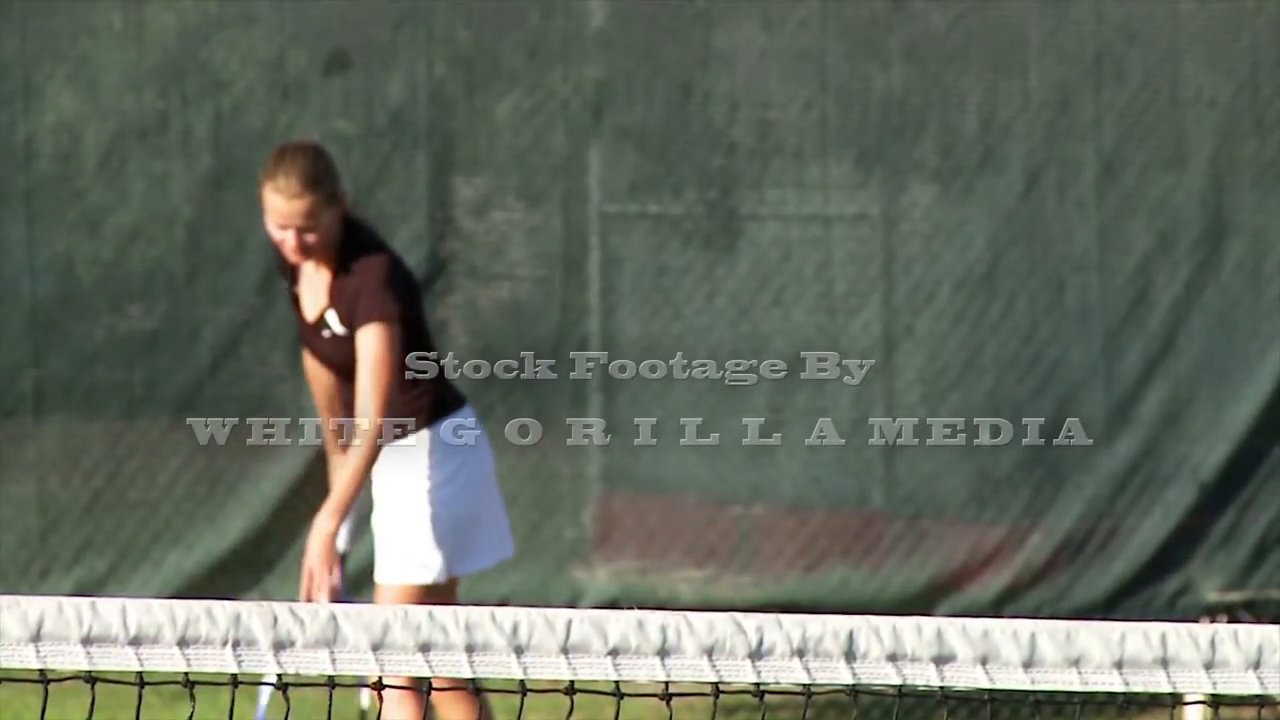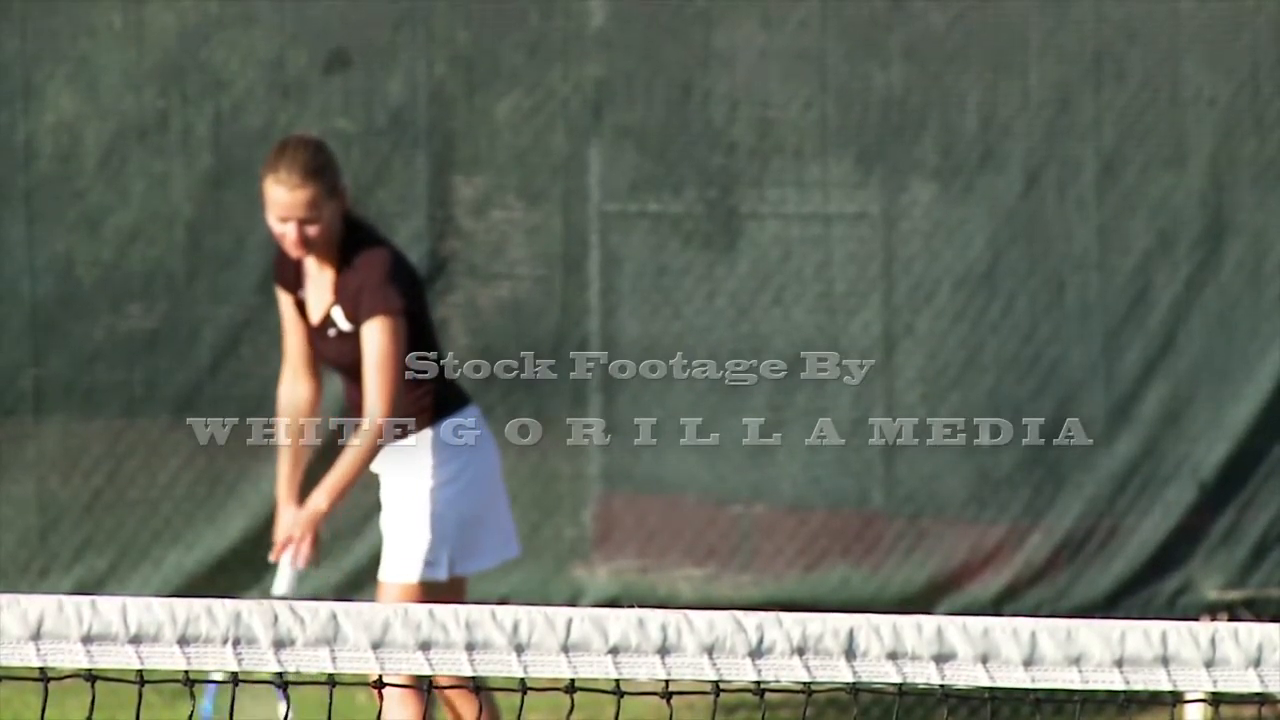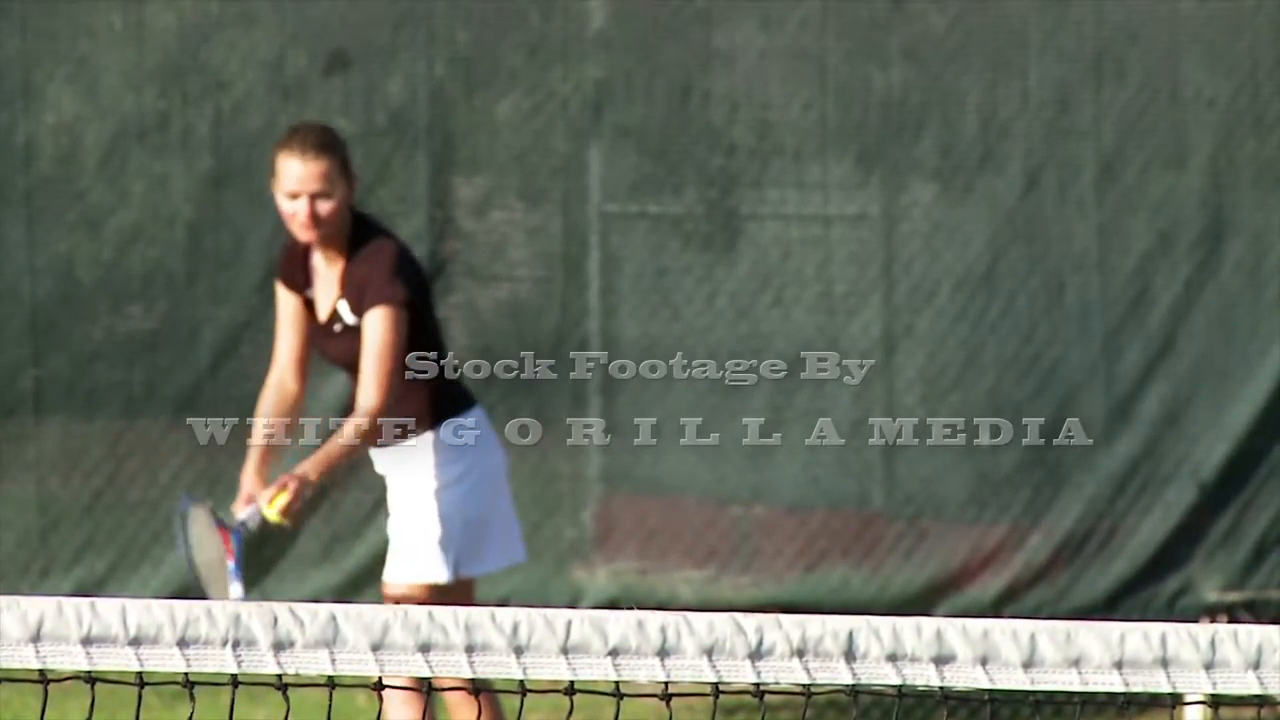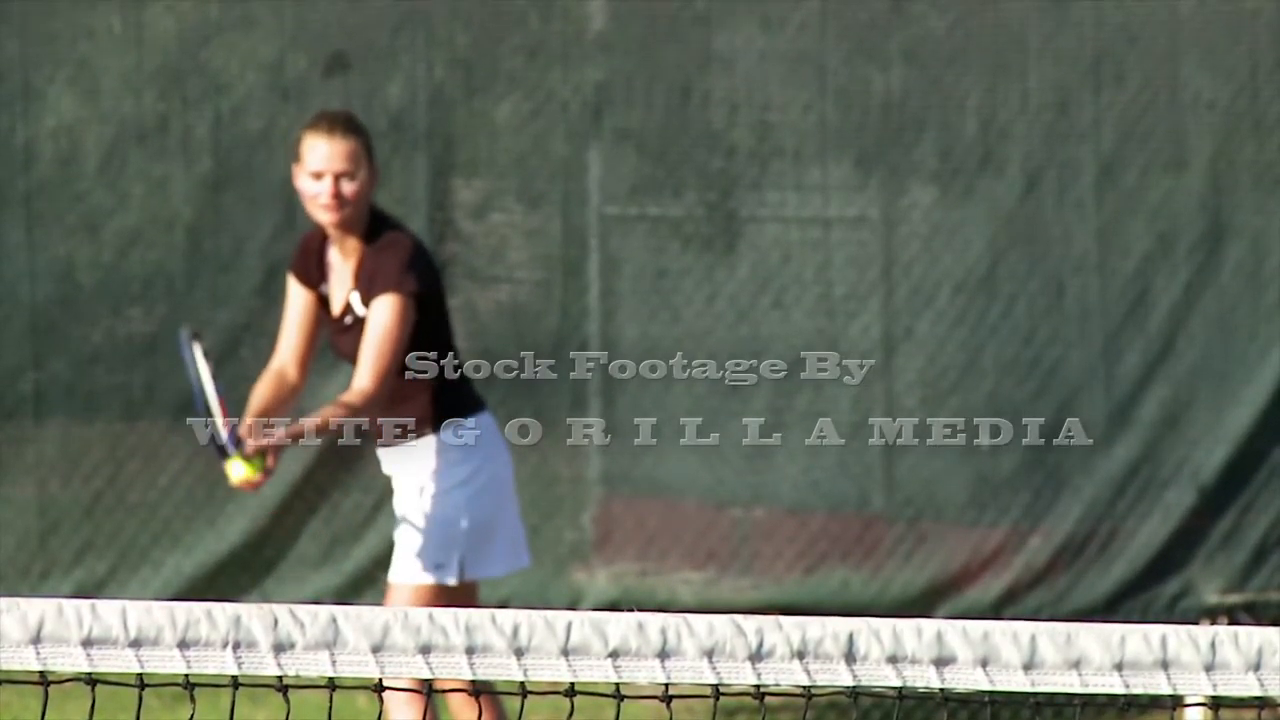
dt=0.3s
person 1, frame 1
left shoulder: (374, 277)
right shoulder: (295, 258)
left elbow: (371, 423)
left wrist: (325, 526)
right wrist: (334, 458)
left hip: (434, 452)
right hip: (395, 457)
person 1, frame 2
left shoulder: (376, 273)
right shoulder: (291, 261)
left elbow: (380, 417)
right elbow: (298, 379)
left wrist: (318, 508)
right wrist: (287, 495)
left hip: (438, 451)
right hip: (402, 457)
person 1, frame 3
left shoulder: (382, 265)
right shoulder: (297, 259)
left elbow: (373, 407)
right elbow: (287, 375)
left wrist: (308, 475)
right wrist: (256, 463)
left hip: (444, 454)
right hip: (410, 459)
person 1, frame 4
left shoulder: (397, 259)
right shoulder: (313, 253)
left elbow: (367, 393)
right elbow: (287, 367)
left wrist: (290, 435)
right wrist: (248, 431)
left hip: (452, 455)
right hip: (416, 460)
